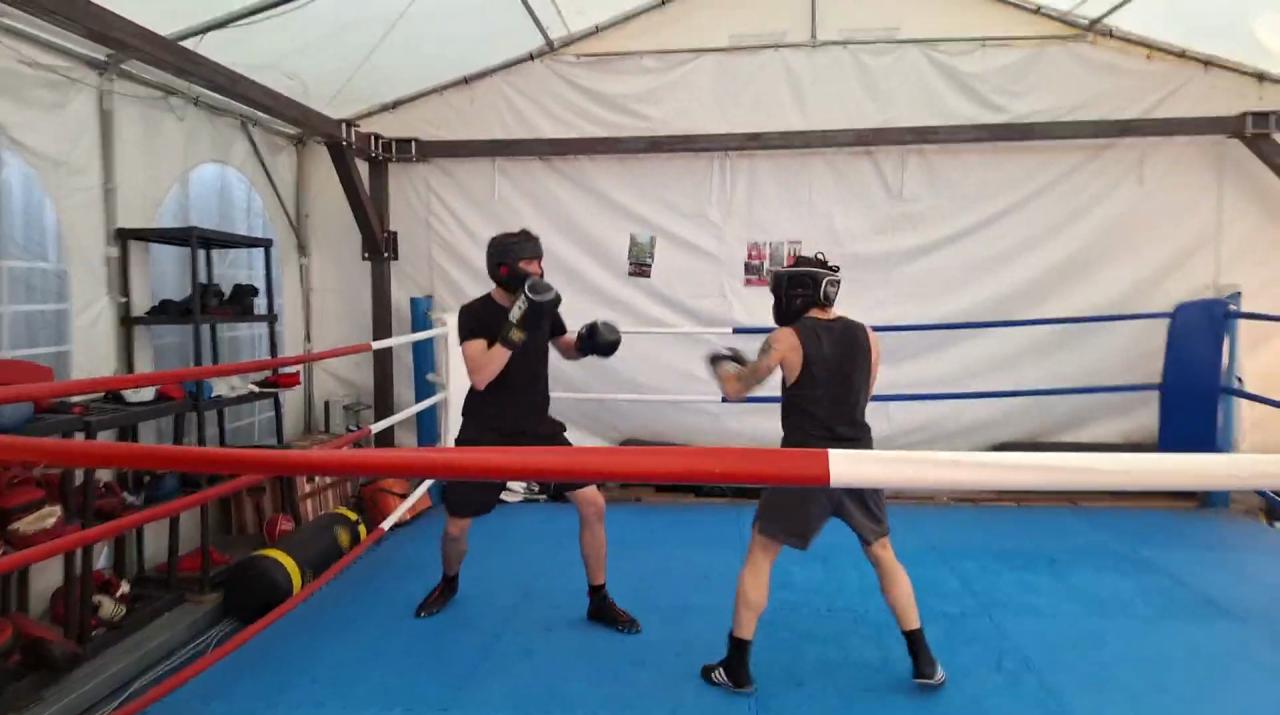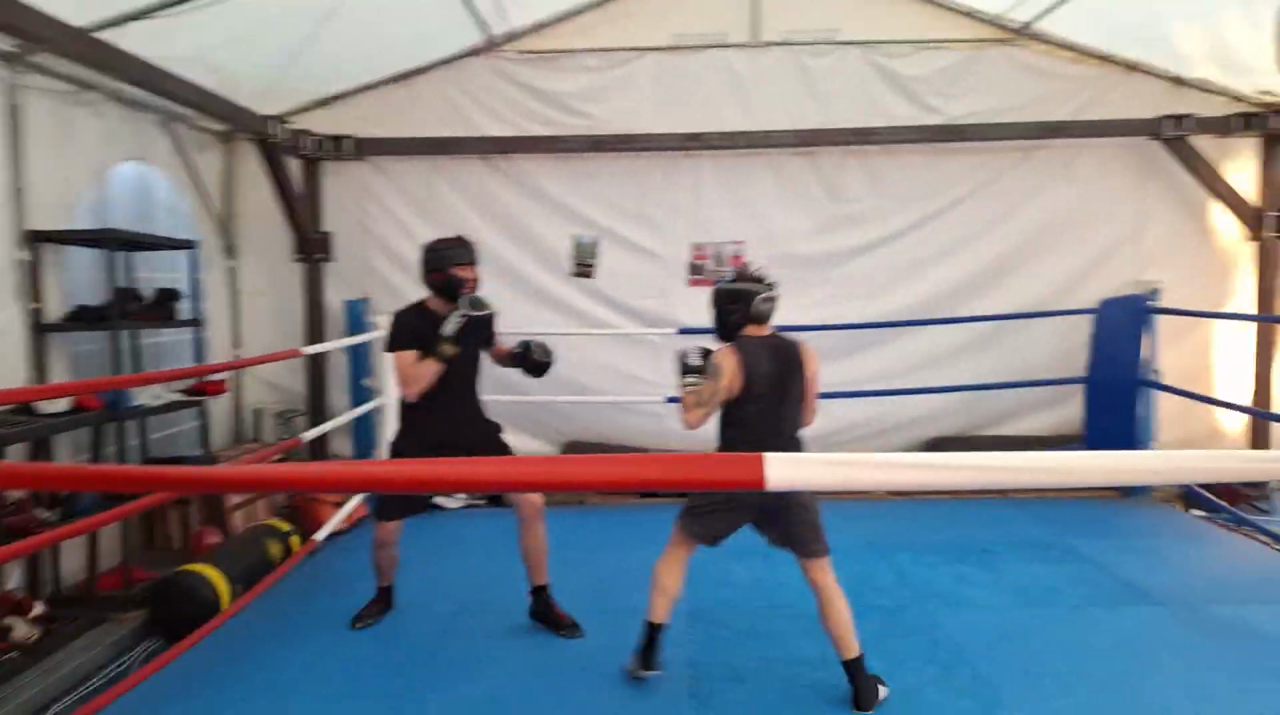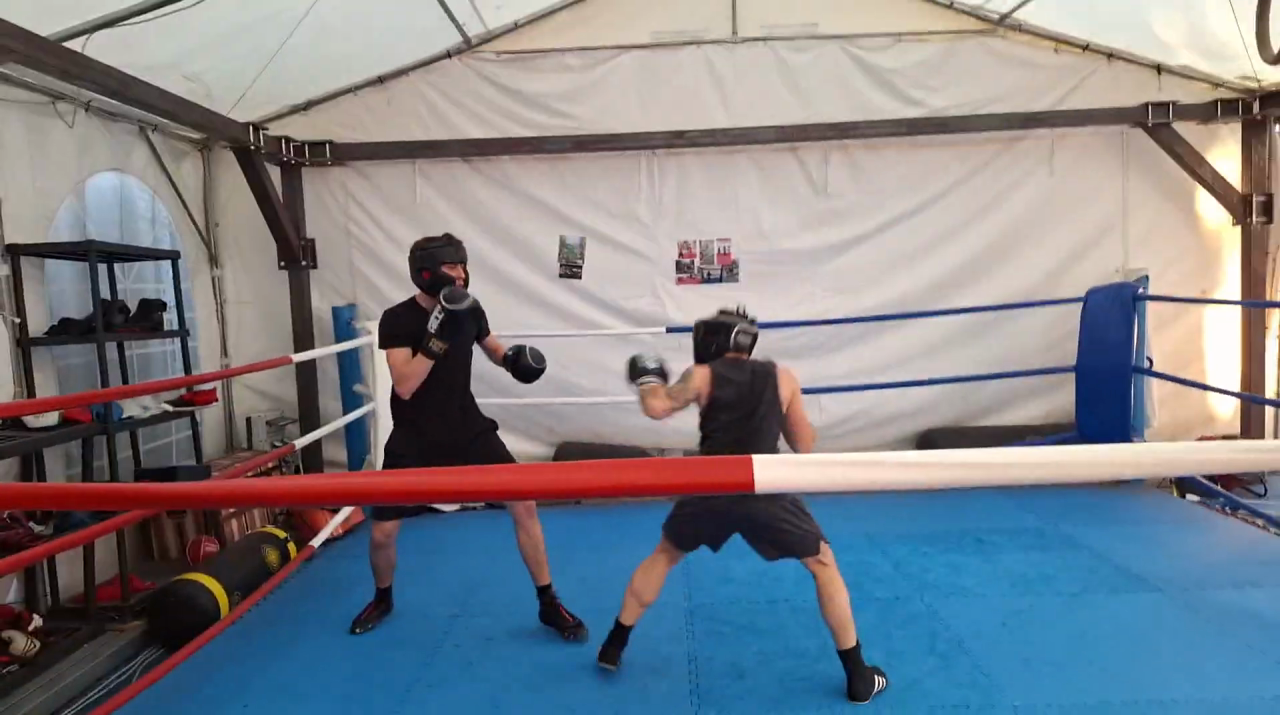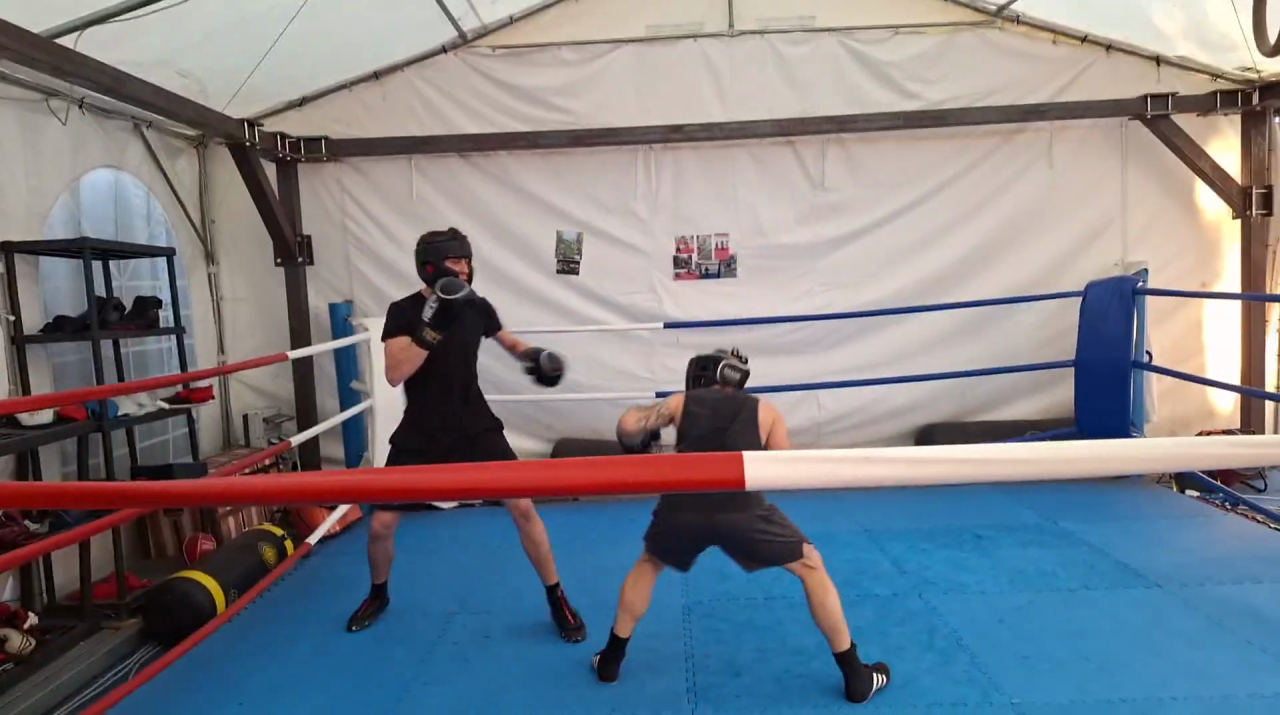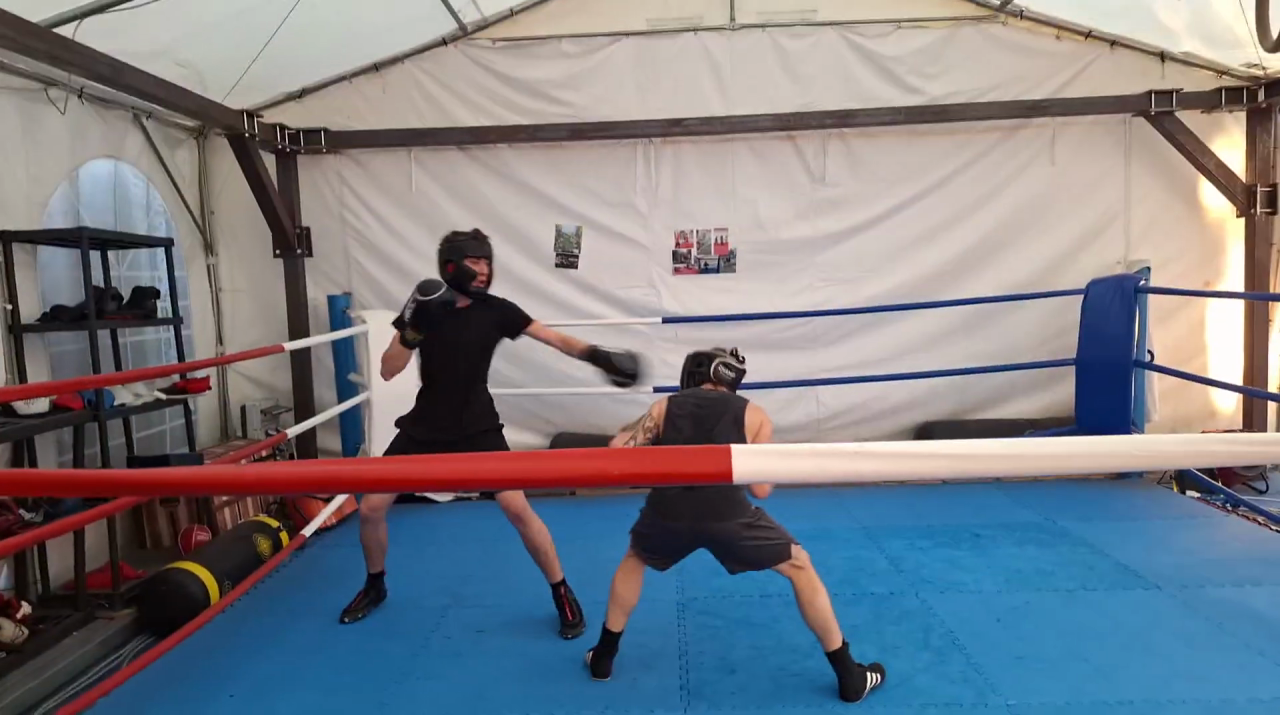
dt=0.1s
person 1, frame 1
left shoulder: (544, 305)
right shoulder: (475, 314)
left elbow: (568, 350)
right elbow: (480, 377)
left wrist: (591, 338)
right wrist: (517, 325)
left hip: (537, 429)
right hip: (485, 434)
left knee: (593, 505)
right knee: (455, 529)
left ankle: (599, 600)
right ankle: (449, 583)
person 1, frame 2
left shoulder: (475, 311)
right shoulder: (408, 322)
left elbow: (498, 353)
right elbow: (410, 389)
left wrist: (521, 356)
right wrist: (448, 341)
left hip: (473, 431)
right hip: (420, 441)
left knee: (531, 504)
right knee: (385, 533)
left ankle: (543, 602)
right ankle: (383, 596)
person 1, frame 3
left shoulder: (469, 310)
right shoulder: (397, 319)
left elbow: (492, 349)
right elbow: (404, 387)
left wrist: (514, 358)
right wrist: (439, 336)
left hip: (469, 430)
right hip: (415, 441)
left knee: (523, 503)
right knee: (382, 534)
left ankle: (548, 603)
right ankle: (383, 598)
person 1, frame 4
left shoulder: (476, 306)
right shoulder: (406, 310)
left elbow: (511, 341)
right elbow: (395, 374)
left wrist: (534, 357)
right wrist: (434, 326)
left hip: (472, 427)
right hip: (419, 434)
left knee: (520, 507)
right knee: (381, 524)
left ankle: (557, 598)
right ankle: (378, 595)
person 1, frame 5
left shoulder: (496, 310)
right shoulder: (420, 308)
left elbow: (554, 338)
right elbow: (388, 371)
left wrist: (599, 356)
right wrist: (414, 329)
left hip: (476, 425)
right hip: (425, 426)
left knee: (516, 508)
right knee: (370, 507)
left ankle: (562, 593)
right ankle: (375, 586)
person 2, frame 1
left shoulder: (786, 339)
right shoulder: (865, 336)
left elbow: (735, 390)
left wrist: (723, 362)
left knee: (760, 556)
right knee: (884, 556)
left ankle: (737, 666)
right ankle: (922, 659)
person 2, frame 2
left shoulder: (727, 357)
right shoulder: (801, 353)
left elbow: (693, 419)
left wrist: (694, 376)
left knee: (677, 548)
right knee: (821, 575)
left ankle: (649, 652)
person 2, frame 3
left shoulder: (703, 374)
right shoulder: (782, 377)
left elbow: (656, 408)
right elbow: (804, 446)
left wrist: (646, 378)
right hip: (766, 489)
left knee: (662, 555)
right knee: (824, 565)
left ankle: (614, 645)
right ankle: (857, 674)
person 2, frame 4
left shoulder: (683, 402)
right shoulder: (764, 410)
left elbow: (629, 426)
left wrist: (646, 431)
left hip: (681, 507)
right hip: (740, 508)
left knee: (647, 565)
right knee: (812, 567)
left ankle: (611, 659)
right ankle: (856, 676)
person 2, frame 5
left shoulder: (669, 404)
right shoulder: (753, 414)
left elbow: (618, 448)
right elbow: (761, 488)
left wrist: (642, 440)
left hip: (667, 510)
right hip: (727, 513)
left knee: (635, 559)
right knee: (801, 568)
left ankle: (603, 655)
right ankle: (849, 675)
